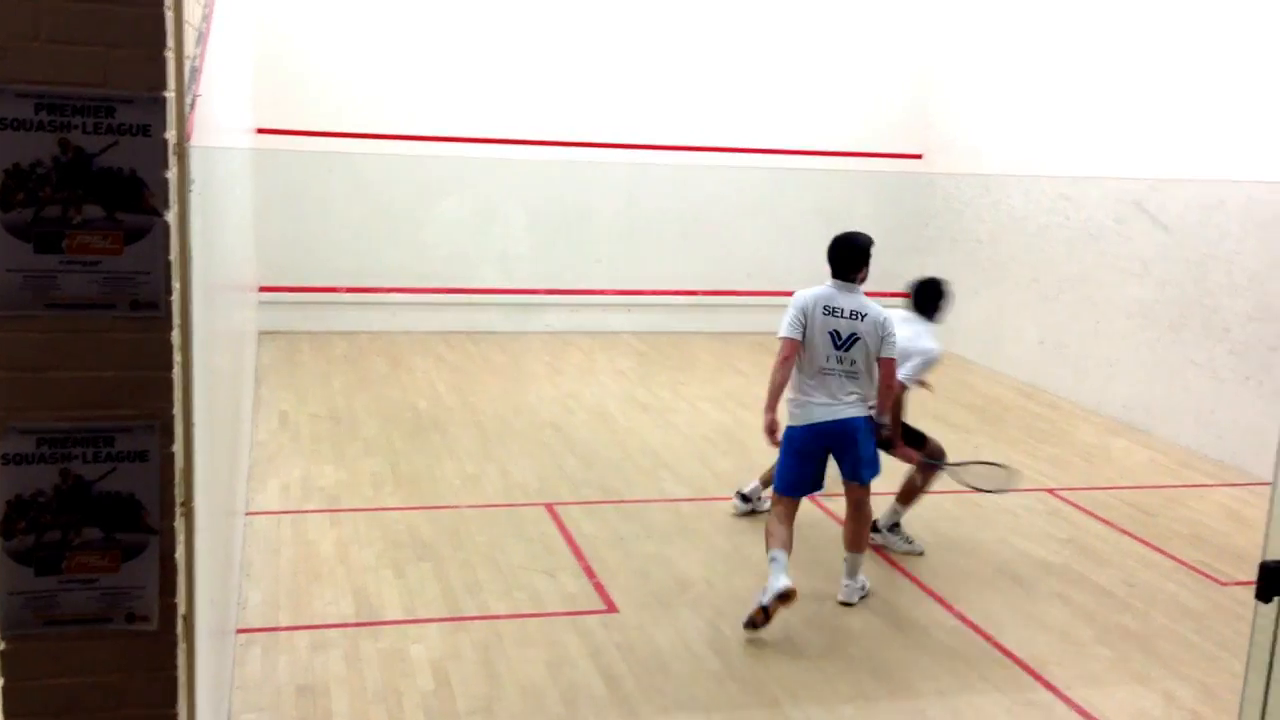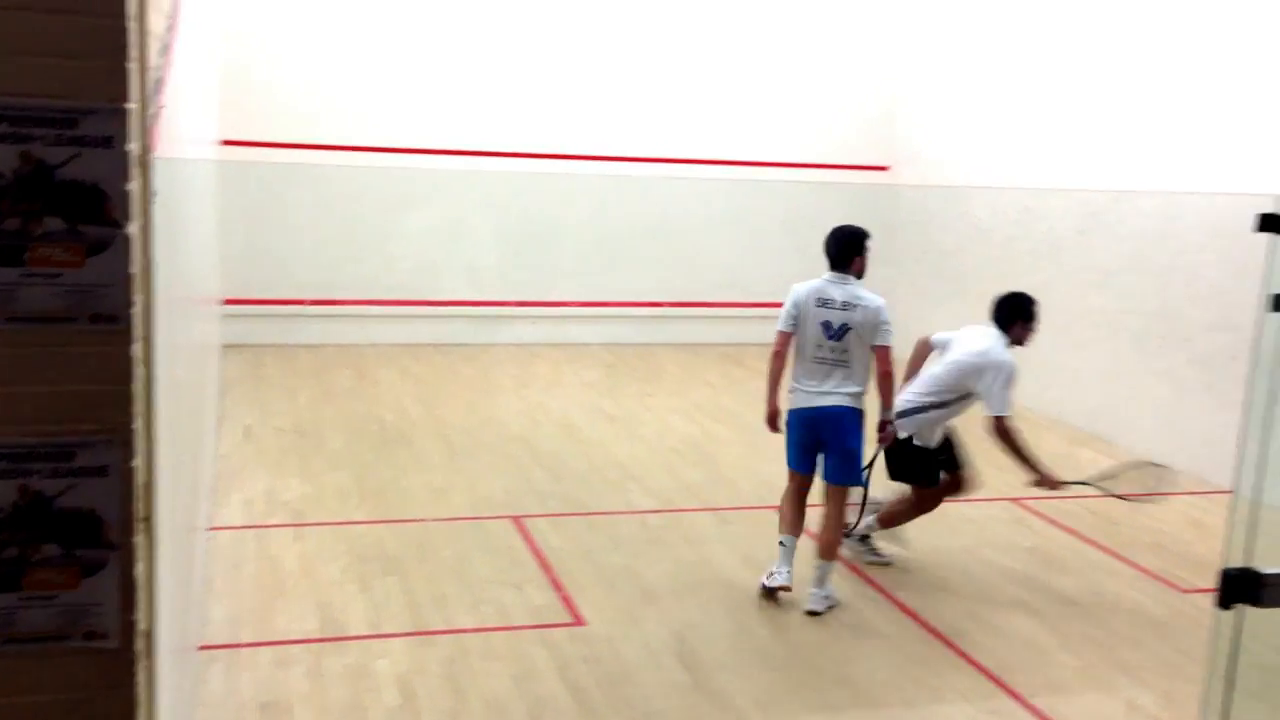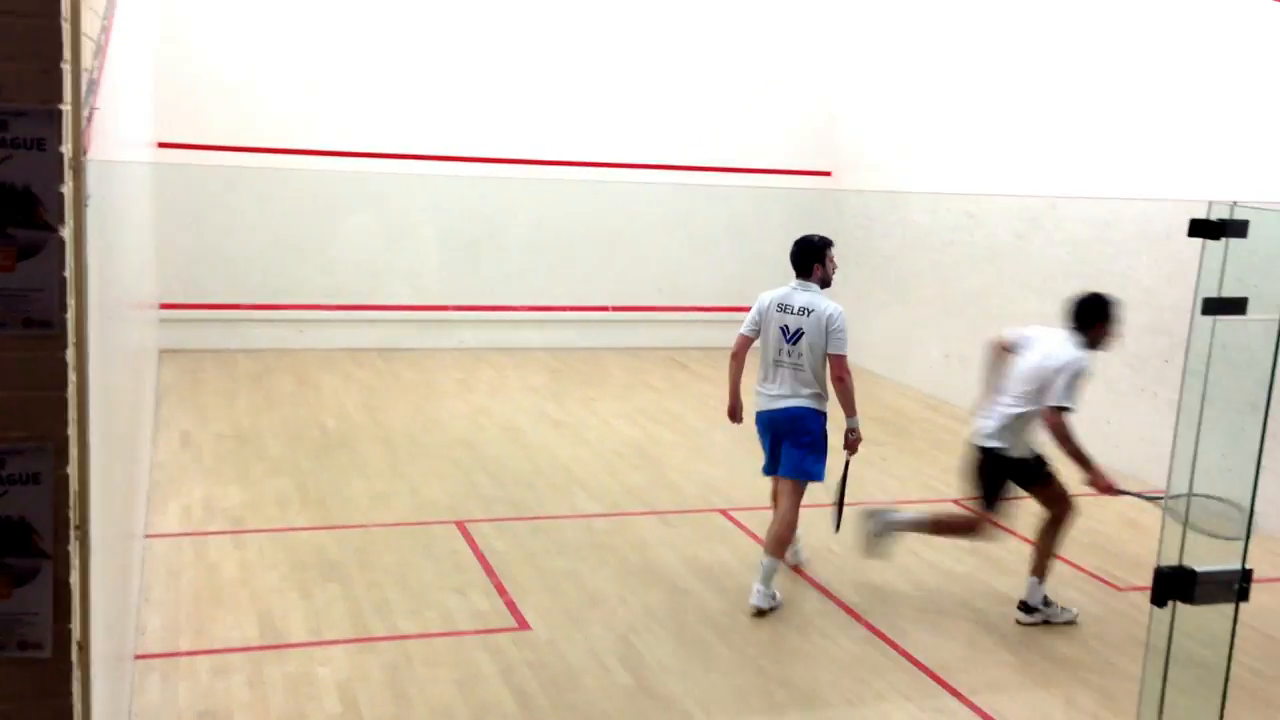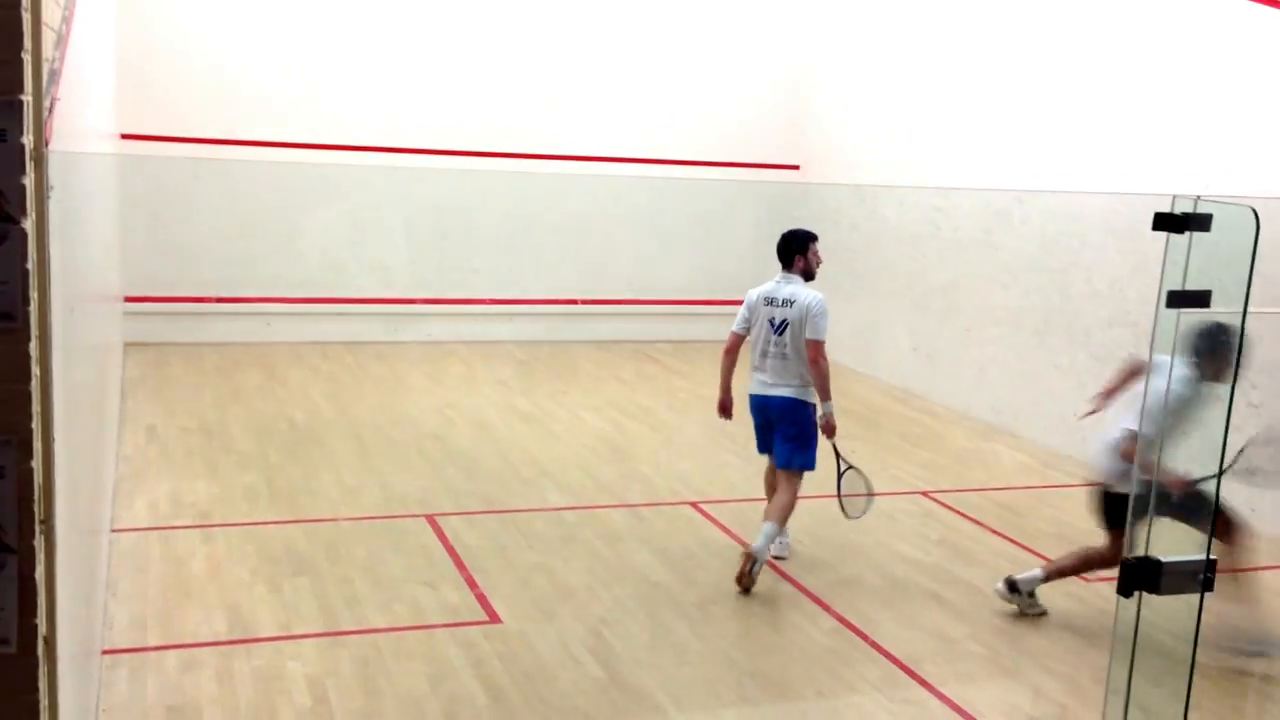
dt=0.2s
person 1, frame 1
left shoulder: (805, 300)
right shoulder: (879, 316)
left elbow: (786, 358)
right elbow: (888, 380)
left wrist: (769, 412)
right wrist: (884, 419)
left hip: (806, 421)
right hip: (856, 420)
left knee: (783, 508)
right knee: (859, 498)
left ankle: (778, 581)
right ankle: (851, 583)
person 1, frame 2
left shoulder: (801, 293)
right shoulder: (873, 306)
left elbow: (778, 351)
right elbow: (884, 369)
left wrist: (771, 402)
right wrist: (887, 416)
left hip: (801, 408)
right hip: (844, 411)
left knee: (796, 487)
right knee: (836, 499)
left ankle: (782, 568)
right ankle: (818, 590)
person 1, frame 3
left shoulder: (767, 300)
right shoulder: (830, 312)
left elbow: (737, 352)
right elbow: (840, 375)
left wrist: (733, 396)
right wrist: (852, 423)
left hip: (766, 409)
right hip: (805, 412)
left knee: (781, 484)
right knee: (789, 496)
left ankle: (791, 549)
right ankle: (762, 589)
person 1, frame 4
left shoulder: (756, 295)
right shoulder: (812, 300)
left elbow: (730, 348)
right elbow: (815, 359)
left wrist: (725, 393)
right wrist: (827, 408)
left hip: (760, 395)
right hip: (796, 399)
left knee: (776, 466)
right knee: (788, 483)
left ankle: (778, 540)
right ankle: (757, 548)
person 2, frame 1
left shoulder: (890, 318)
right shoulder: (929, 348)
right elbow: (896, 393)
right wrist: (900, 444)
right knee: (933, 456)
left ankle: (750, 496)
right ankle: (887, 526)
person 2, frame 2
left shoulder: (973, 333)
right shoulder: (1001, 363)
left elbow: (923, 344)
right elbow: (999, 427)
left wrist: (905, 387)
right wrist: (1038, 471)
left hip: (913, 410)
right hip: (914, 423)
left knee: (957, 483)
right knee: (928, 498)
left ankle: (880, 509)
right ankle: (858, 536)
person 2, frame 3
left shoulder: (1053, 336)
right shoulder: (1074, 362)
left elbow: (1000, 342)
right elbow: (1054, 421)
left wrist: (991, 392)
right wrist: (1093, 471)
left hip: (1010, 442)
right hip: (1001, 442)
left knee: (1061, 507)
right knee: (979, 525)
left ankle: (1035, 601)
right ankle: (892, 521)
person 2, frame 4
left shoulder: (1175, 366)
right shoulder: (1172, 394)
left elbow: (1136, 365)
right elbow: (1129, 449)
left wrist: (1108, 392)
right wrist: (1163, 477)
right hip: (1125, 477)
